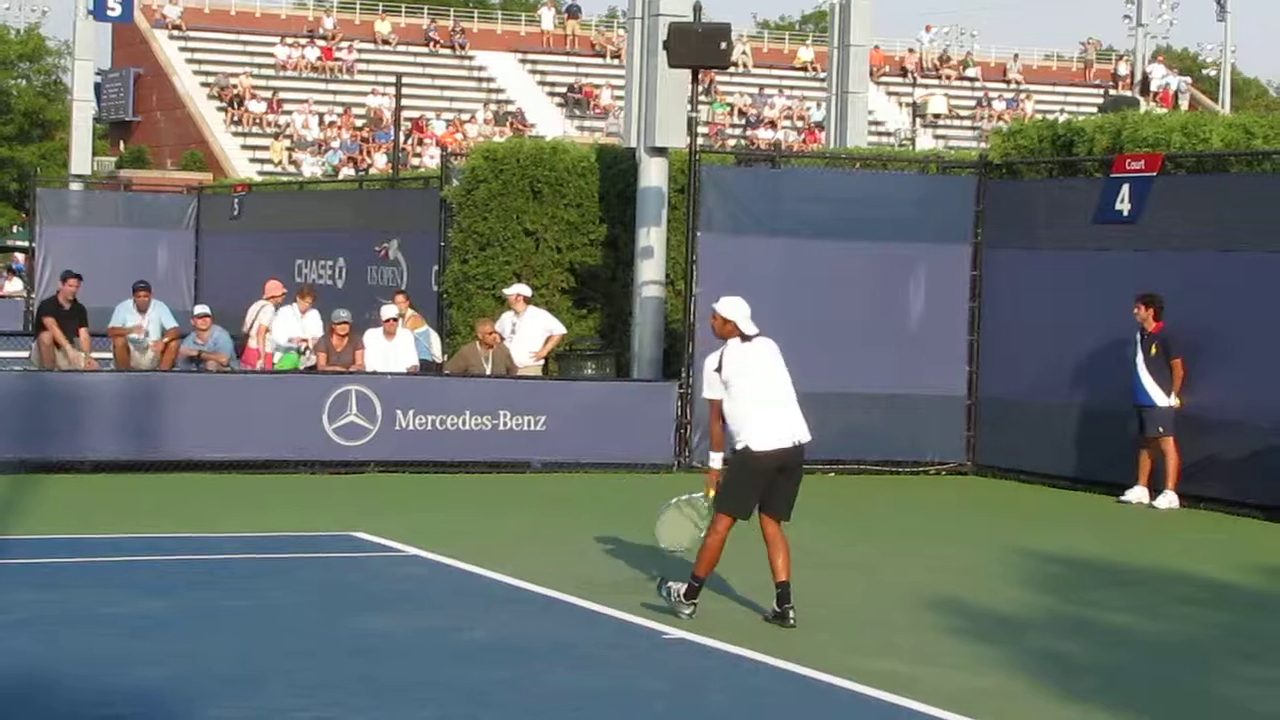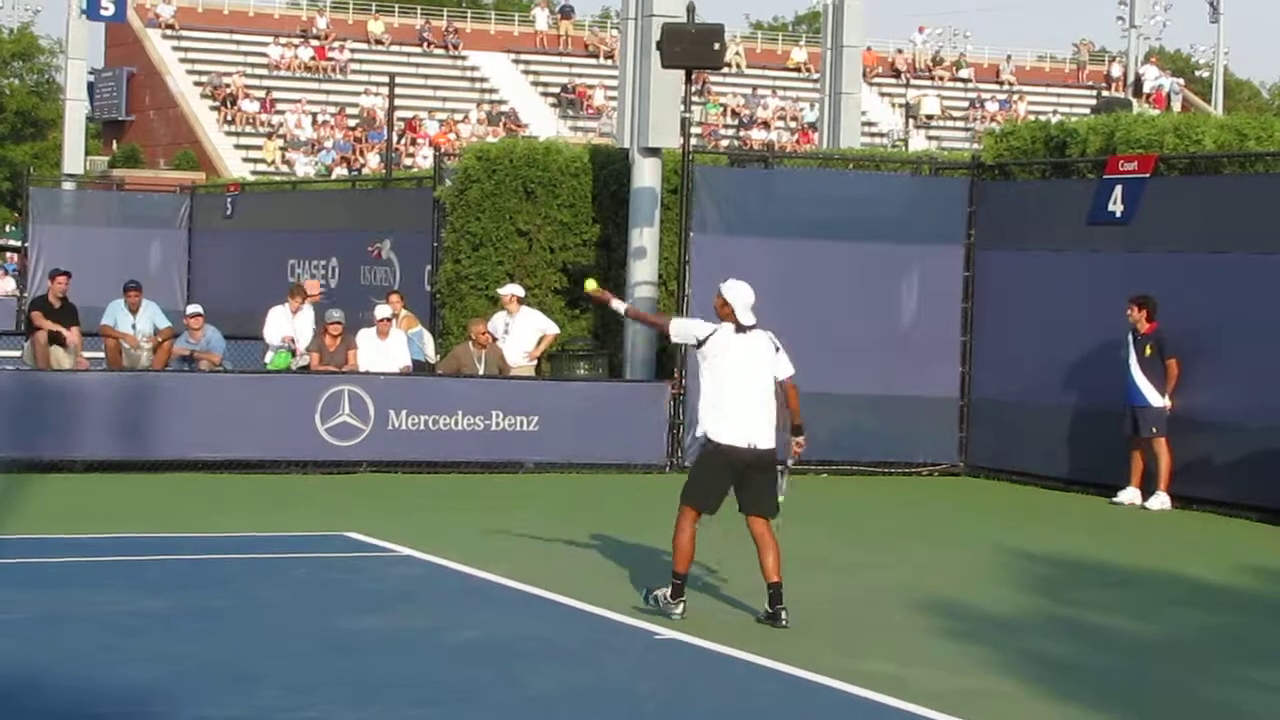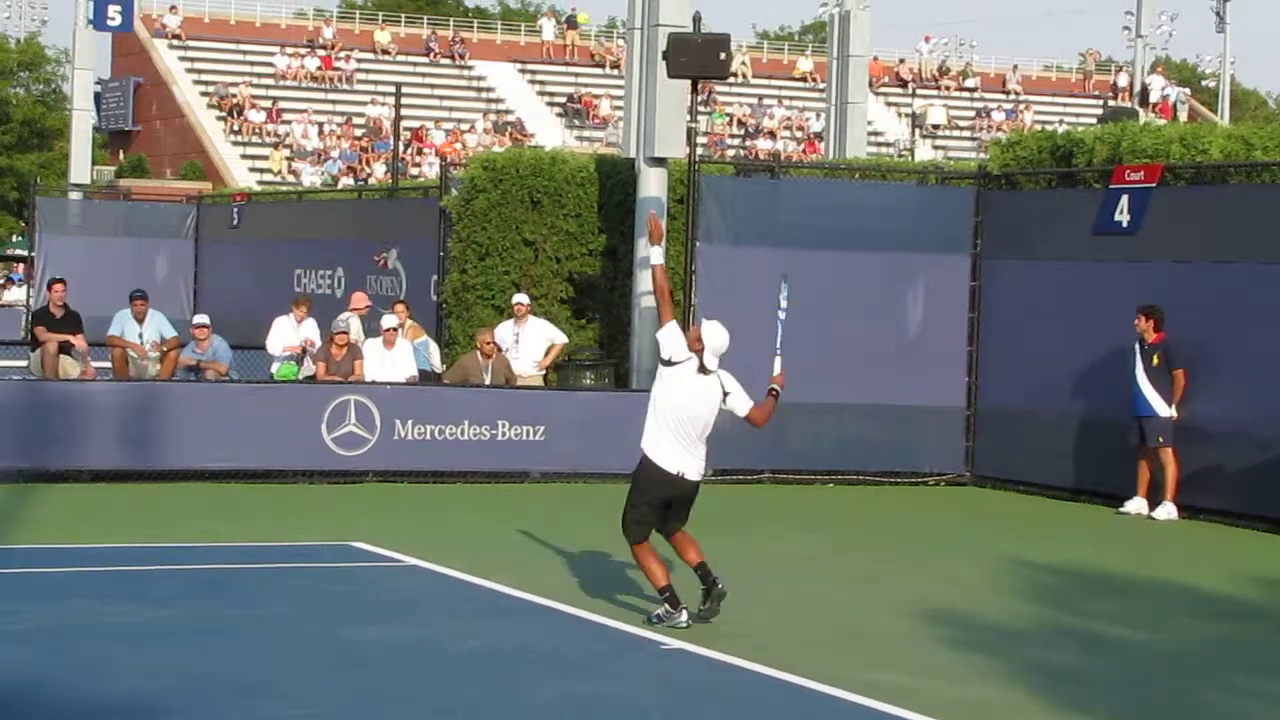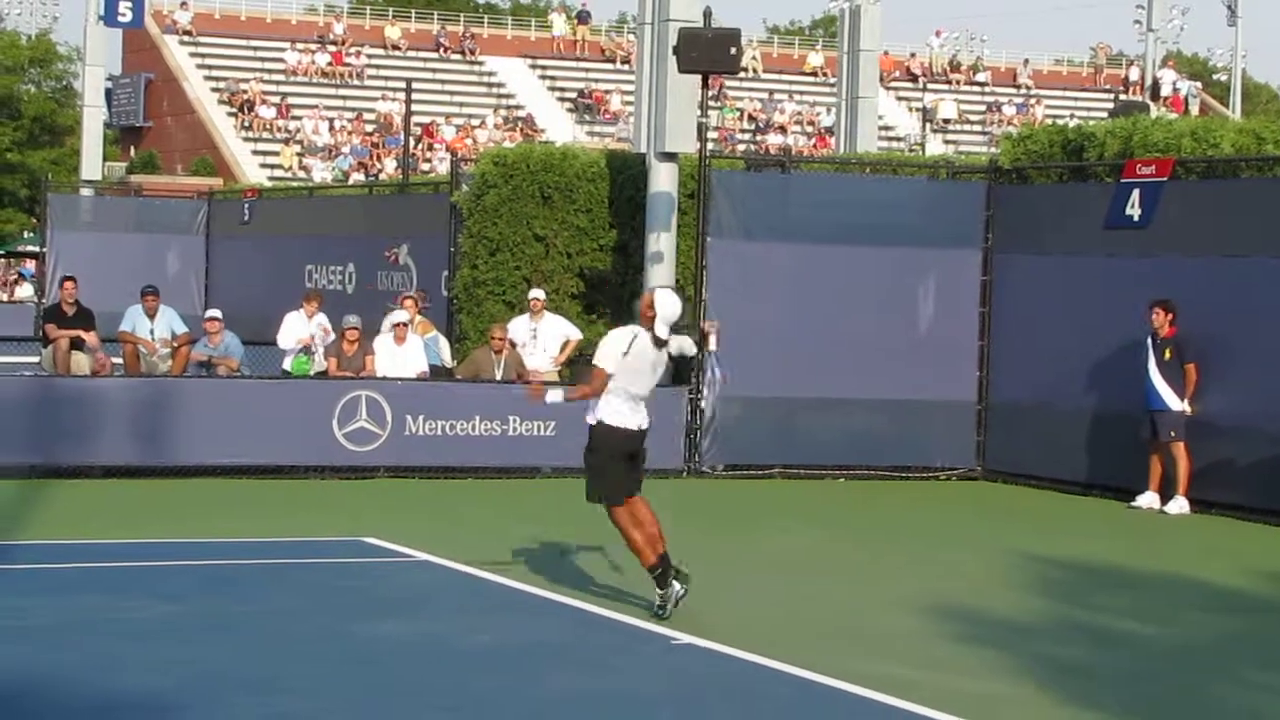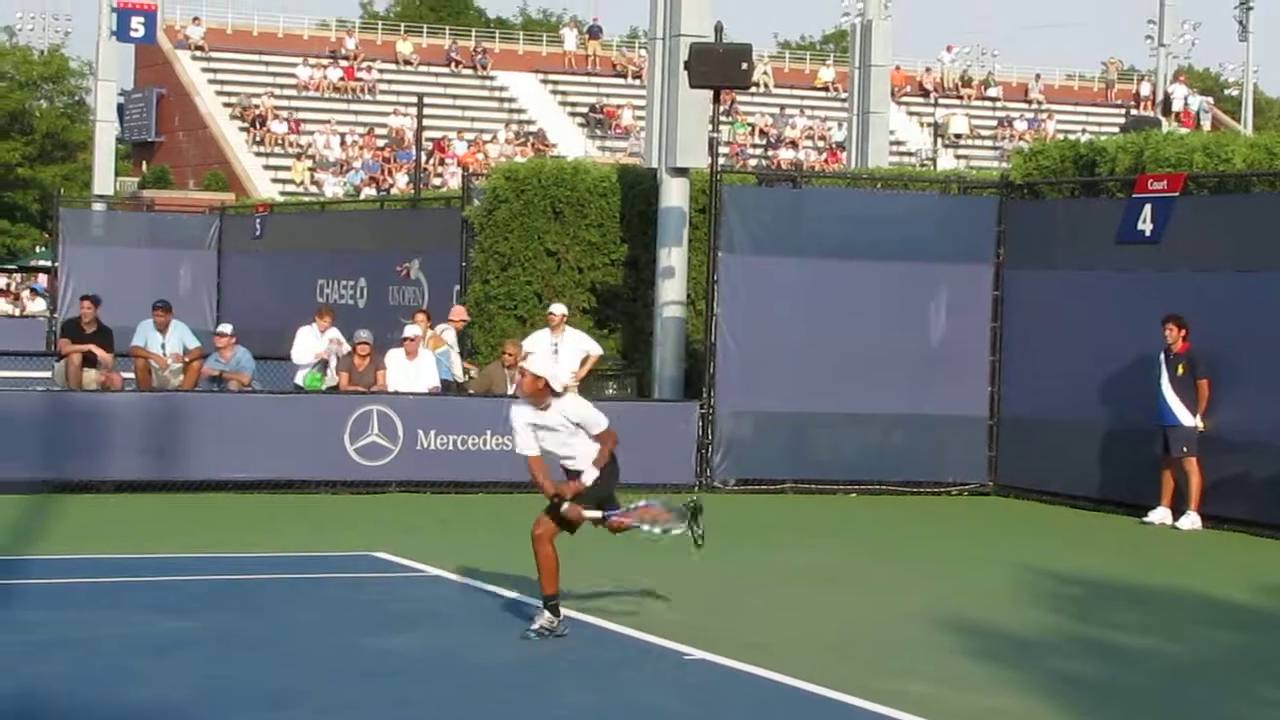
dt=0.4s
person 1, frame 1
left shoulder: (717, 361)
right shoulder: (769, 347)
left elbow: (717, 417)
left wrist: (715, 464)
left hip: (759, 450)
right hip: (793, 445)
left knee: (721, 522)
right knee: (771, 523)
left ankle: (688, 596)
right ankle: (784, 605)
person 1, frame 2
left shoulder: (706, 334)
right shoulder: (769, 341)
left elbow: (659, 321)
right elbow: (791, 392)
left wrist: (614, 302)
right wrist: (797, 433)
left hip: (723, 445)
right hip: (763, 448)
left knee: (689, 514)
right knee: (760, 524)
left ankle: (675, 596)
right ankle: (776, 605)
person 1, frame 3
left shoulder: (675, 359)
right shoulder: (722, 383)
left elbow: (663, 297)
right elbow: (759, 419)
left wrist: (656, 248)
right wrist: (775, 390)
left hip: (656, 469)
right hip: (689, 476)
left knee: (638, 540)
right knee: (673, 532)
left ankle: (673, 607)
right ankle: (710, 582)
person 1, frame 4
left shoulder: (621, 339)
right shoulder: (666, 342)
left elbow: (593, 389)
right elbow: (693, 346)
left wrist: (550, 394)
right wrist: (706, 334)
left hip: (609, 431)
right hip: (636, 430)
left knee: (619, 511)
right knee: (633, 499)
left ankle: (666, 580)
right ankle: (669, 572)
person 1, frame 5
left shoulder: (573, 406)
right shoulder: (520, 411)
left elbow: (610, 439)
right elbow: (535, 465)
left wrist: (585, 480)
right wrist: (560, 502)
left hip: (596, 472)
right hip: (576, 474)
left knee: (542, 532)
right knee: (615, 523)
left ankle: (552, 615)
person 2, frame 1
left shoulder: (1164, 337)
right shoulder: (1140, 335)
left elbow: (1178, 370)
left wrist: (1173, 396)
right wrist: (1140, 393)
left hip: (1160, 401)
right hip: (1143, 400)
left knee: (1166, 444)
right knee: (1145, 444)
left ankle: (1170, 494)
right ankle: (1142, 489)
person 2, frame 2
left shoulder: (1157, 337)
right shoulder: (1132, 336)
left elbow: (1173, 369)
left wrist: (1166, 396)
right wrist: (1133, 393)
left hip: (1153, 402)
right hip: (1134, 400)
left knee: (1159, 445)
right knee: (1136, 444)
left ankle: (1162, 495)
right ankle: (1134, 490)
person 2, frame 3
left shoulder: (1165, 347)
right shoulder: (1138, 346)
left elbow: (1180, 379)
left wrist: (1172, 406)
right wrist: (1139, 403)
left hip: (1159, 412)
right hip: (1141, 410)
left knee: (1165, 454)
right knee: (1143, 454)
left ankle: (1168, 505)
right ankle: (1140, 500)
person 2, frame 4
left shoulder: (1178, 341)
right shoulder: (1151, 340)
left elbow: (1191, 373)
left wrist: (1185, 401)
right wrist: (1151, 397)
left hip: (1172, 406)
right hip: (1154, 405)
left knee: (1177, 449)
right knee: (1154, 449)
left ankle: (1181, 499)
right ankle: (1152, 495)
person 2, frame 5
left shoulder: (1191, 357)
right shoulder: (1164, 356)
left elbow: (1204, 388)
left wrist: (1197, 416)
right wrist: (1165, 412)
left hip: (1184, 421)
right hip: (1167, 420)
left knee: (1190, 464)
right knee: (1167, 464)
left ankle: (1193, 515)
right ankle: (1164, 510)
